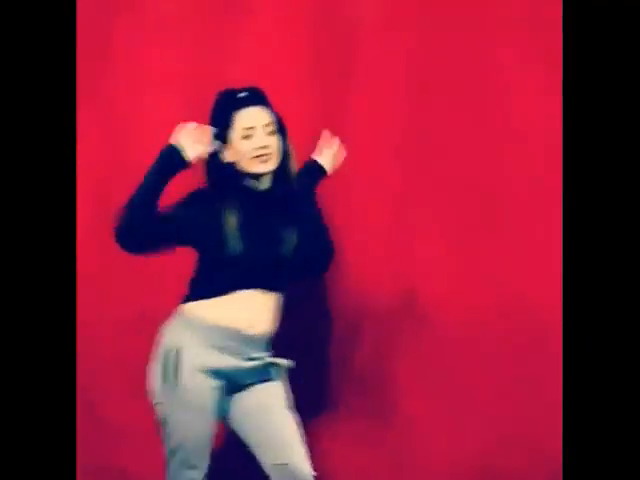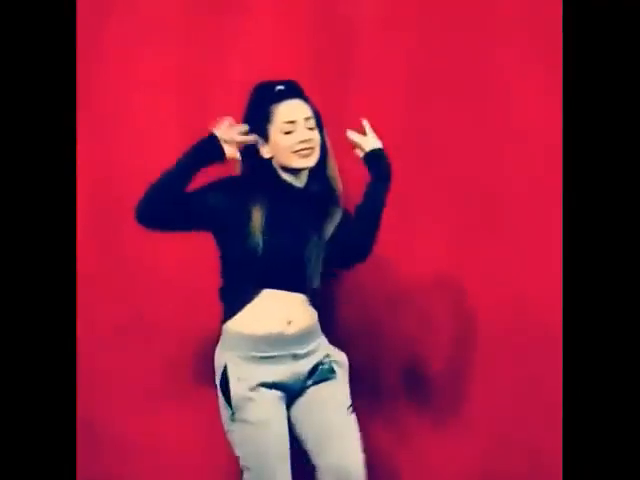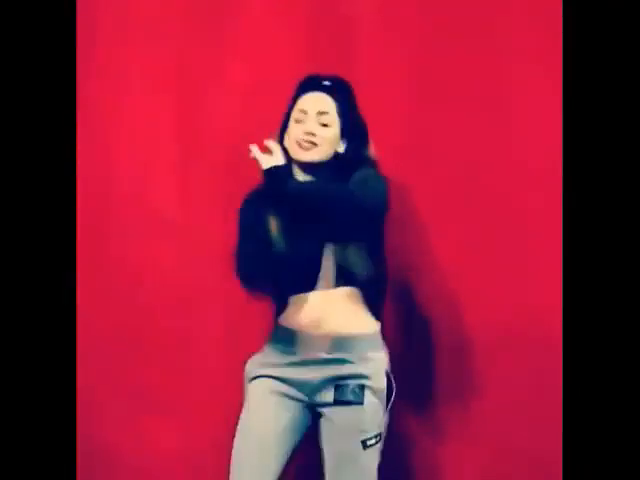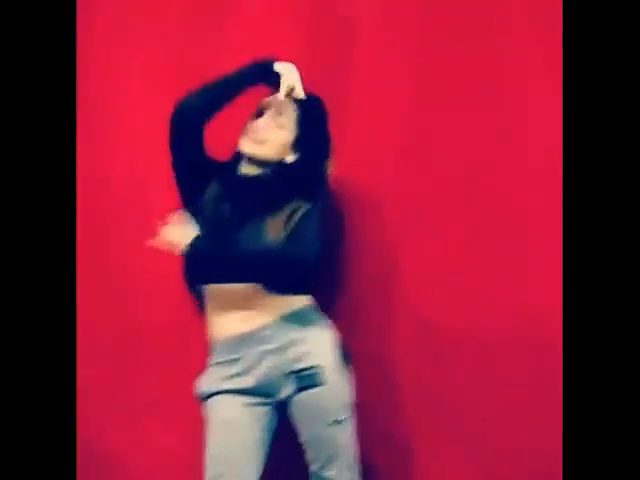
dt=0.5s
person 1, frame 1
left shoulder: (287, 205)
right shoulder: (207, 204)
left elbow: (316, 262)
right elbow: (132, 237)
left wrist: (308, 184)
right wrist: (172, 159)
left hip: (255, 360)
right hip: (195, 347)
person 1, frame 2
left shoulder: (323, 202)
right shoulder: (236, 195)
left elbow: (349, 252)
right elbow: (151, 213)
left wrist: (378, 172)
right wrist: (203, 150)
left hip: (310, 355)
right hip: (248, 359)
person 1, frame 3
left shoulder: (364, 184)
right shoulder: (261, 204)
left elbow: (348, 209)
right elbow: (252, 273)
left wrist: (281, 178)
left hip: (356, 360)
right hip: (286, 361)
person 1, frame 4
left shoulder: (304, 202)
right shoulder: (207, 183)
left elbow: (299, 259)
right elbow: (185, 116)
left wrist: (200, 243)
right wrist: (263, 71)
left hip: (301, 348)
right hip: (232, 363)
